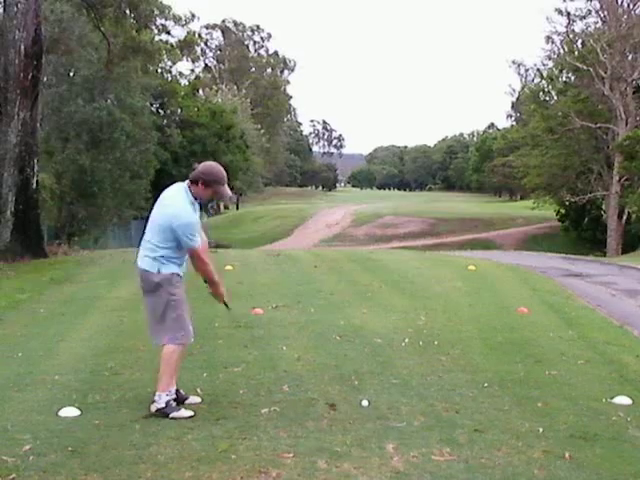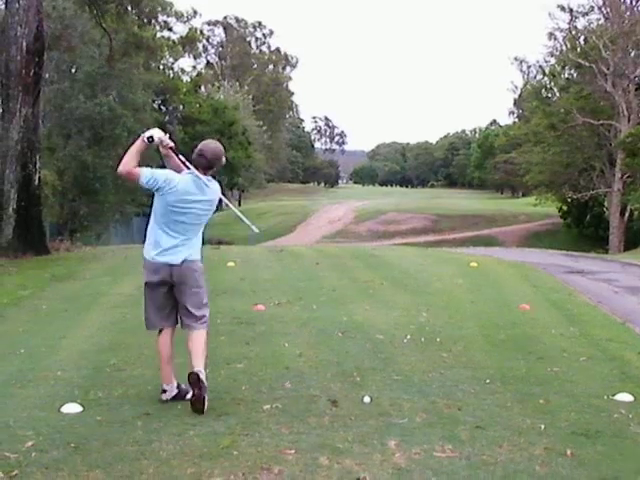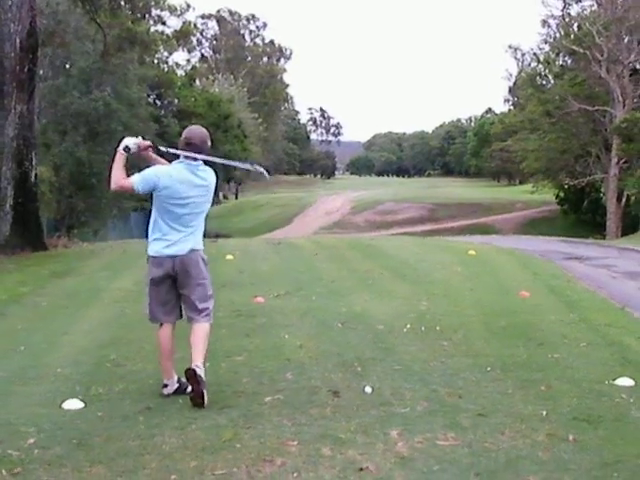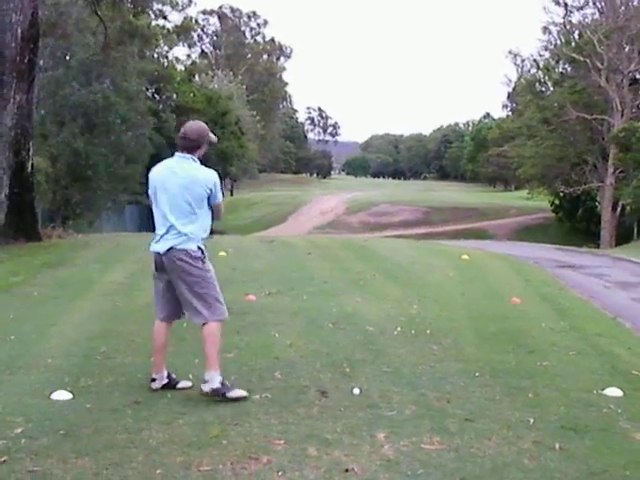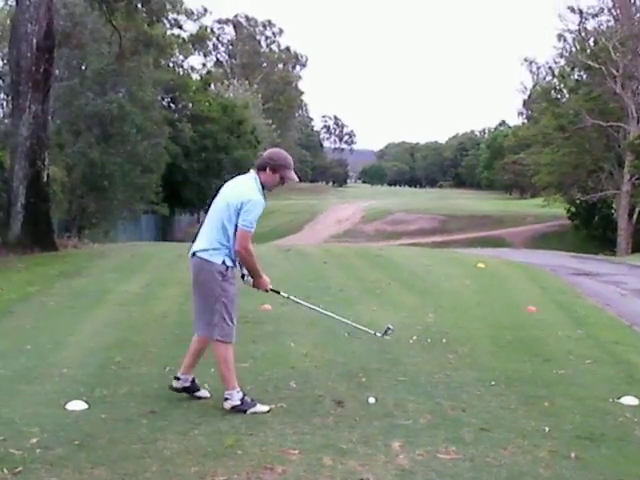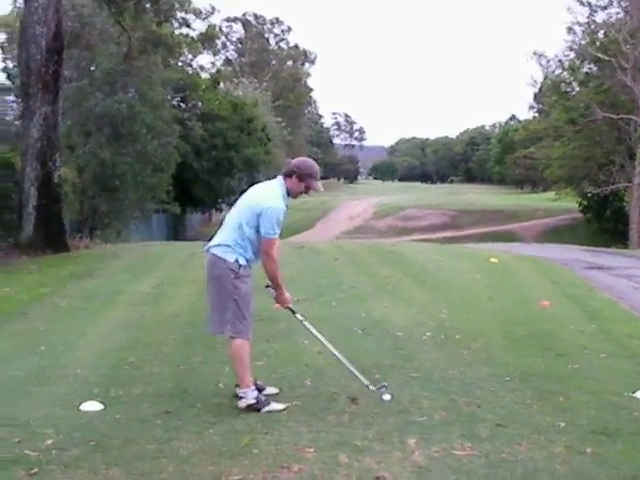
dt=0.5s
person 1, frame 1
left shoulder: (179, 190)
right shoulder: (183, 213)
left elbow: (199, 236)
right elbow: (199, 257)
right wrist: (215, 285)
left hip: (164, 272)
right hip: (160, 275)
left knee: (180, 332)
right knee: (178, 335)
left ankle: (170, 390)
right ankle: (161, 399)
person 1, frame 2
left shoulder: (169, 181)
right shoulder: (213, 191)
left elbow: (124, 169)
left wrist: (144, 139)
right wrist: (169, 155)
left hip: (156, 263)
right hip: (188, 265)
left knee: (164, 326)
right knee: (197, 323)
left ankle: (169, 387)
right ankle: (198, 372)
person 1, frame 3
left shoulder: (161, 176)
right shoulder: (209, 176)
left elbow: (117, 185)
left wrist: (122, 150)
right wrist: (150, 155)
left hip: (160, 257)
right hip: (191, 256)
left knee: (165, 320)
right knee: (201, 316)
left ankle: (169, 381)
right ankle: (197, 367)
person 1, frame 4
left shoulder: (156, 171)
right shoulder: (208, 176)
right elbow: (218, 213)
left hip: (161, 250)
right hip: (188, 252)
left knee: (164, 315)
right knee: (212, 314)
left ankle: (160, 375)
right ankle: (213, 379)
person 1, frame 5
left shoulder: (238, 182)
right shoulder: (253, 198)
right elbow: (242, 248)
left wrist: (250, 272)
right wrist: (259, 277)
left hip: (204, 257)
right hip: (216, 264)
left knee: (209, 326)
right knee: (222, 331)
left ankle: (184, 377)
right ankle: (233, 396)
person 1, frame 6
left shoulder: (268, 188)
right shoulder: (274, 204)
right elbow: (269, 254)
right wrist: (280, 291)
left hip: (227, 258)
right hip: (229, 263)
left knee: (242, 326)
right knee: (239, 329)
left ankle: (246, 383)
right ankle: (247, 395)
